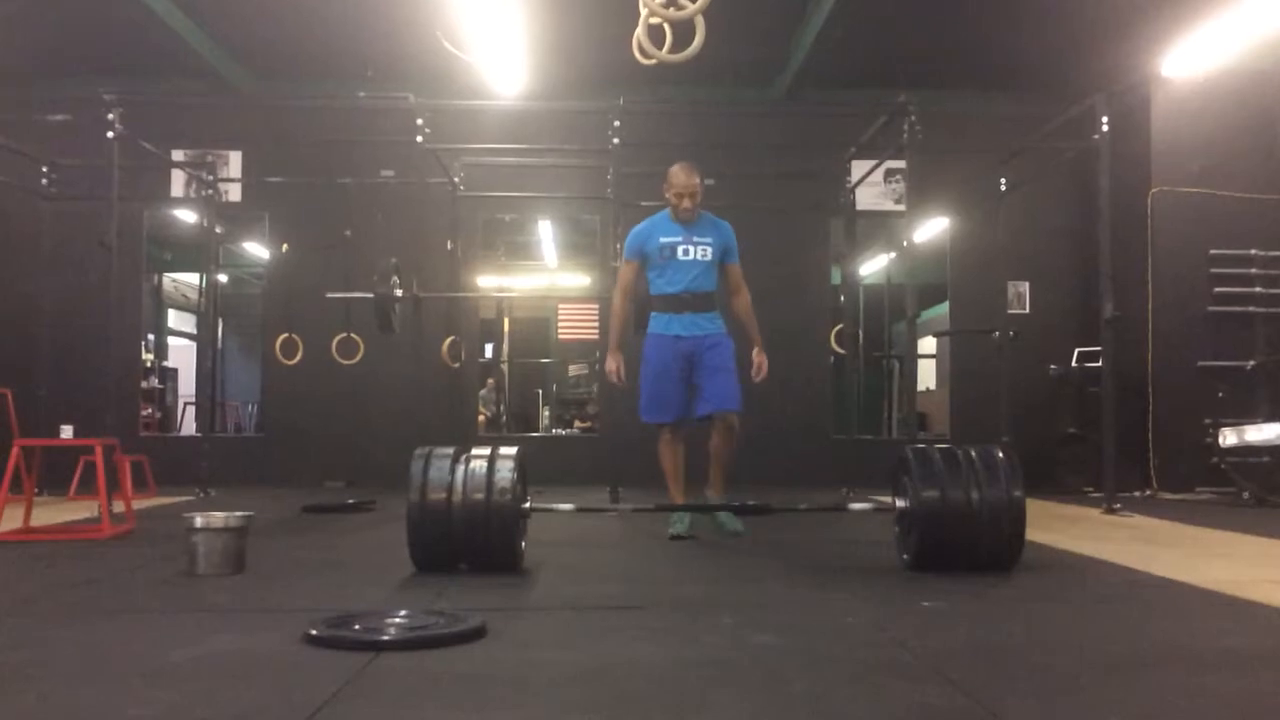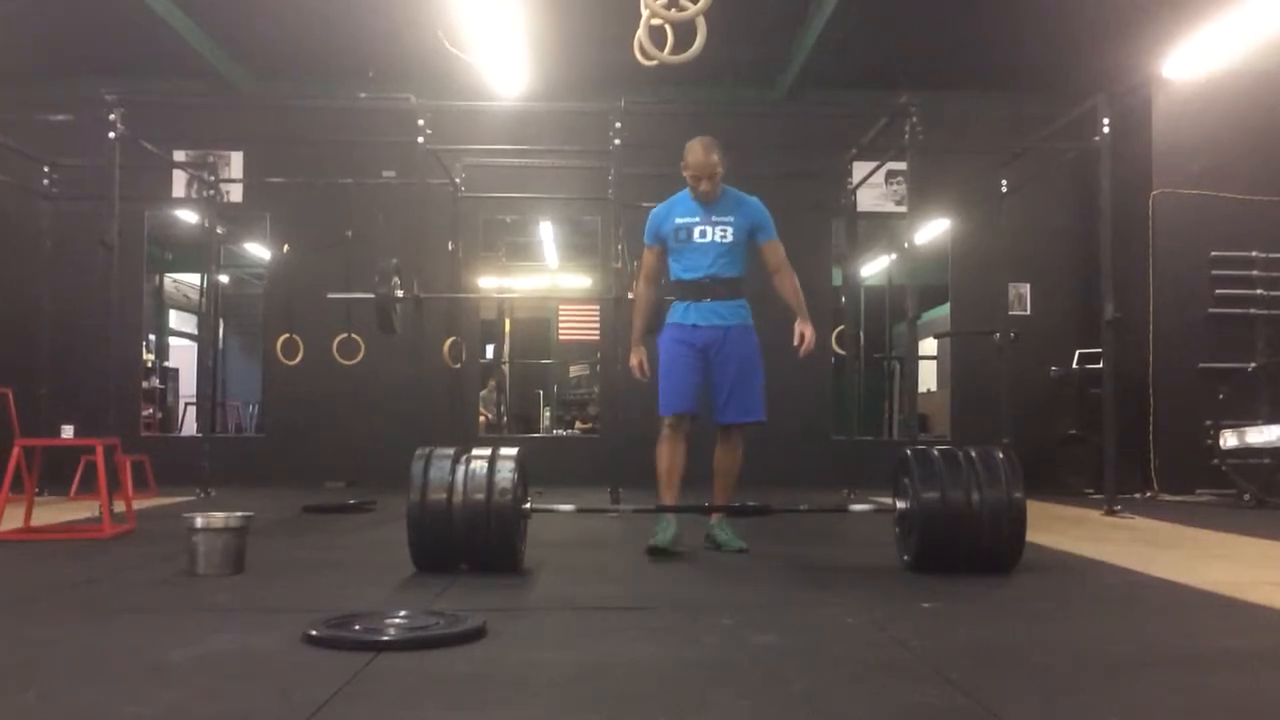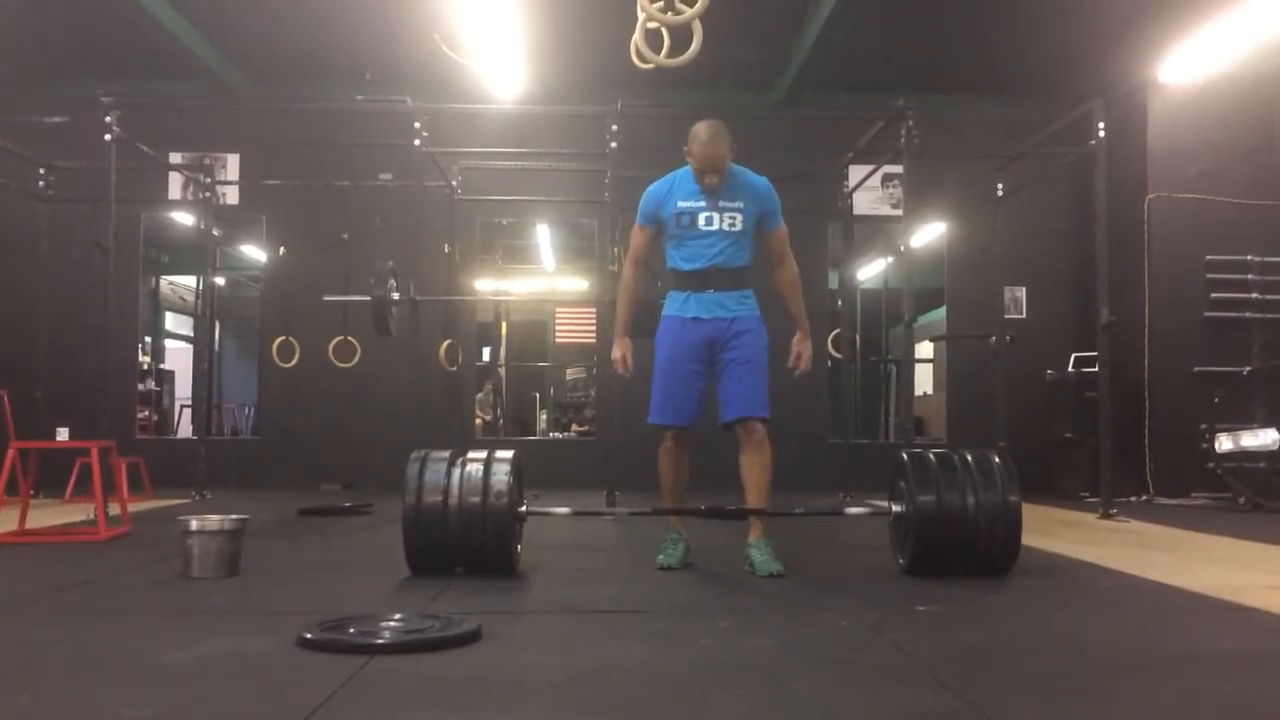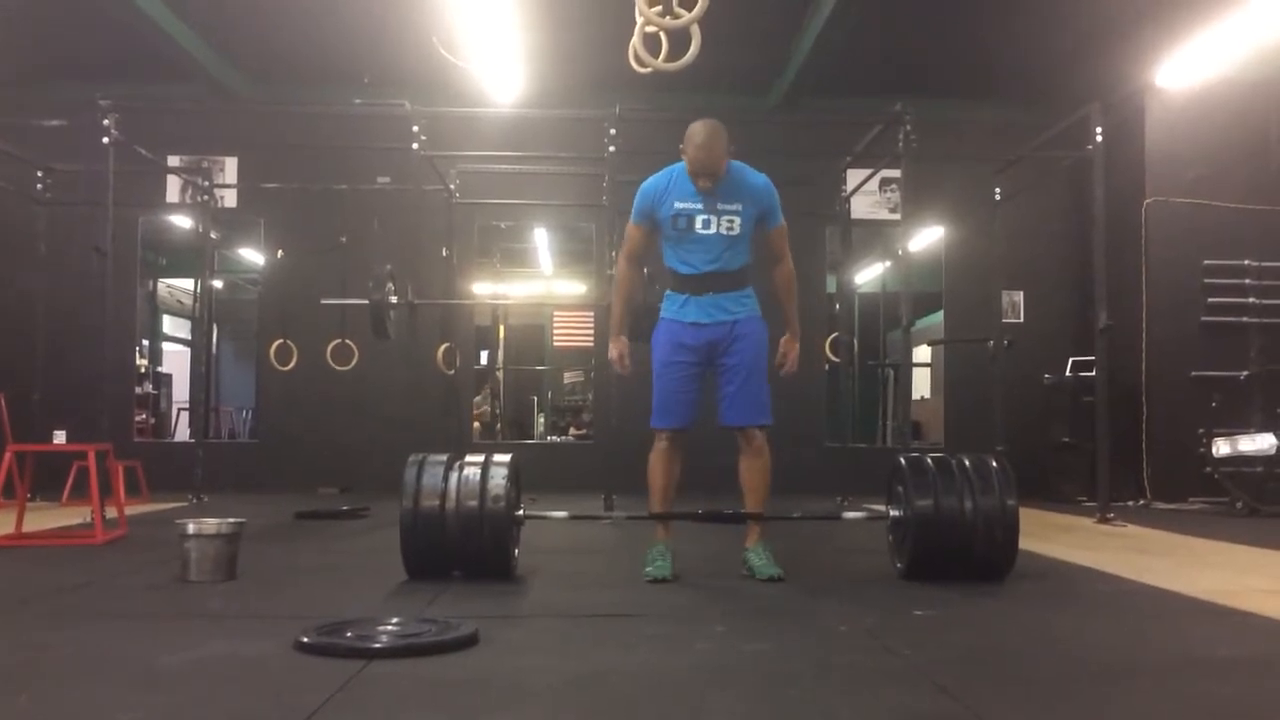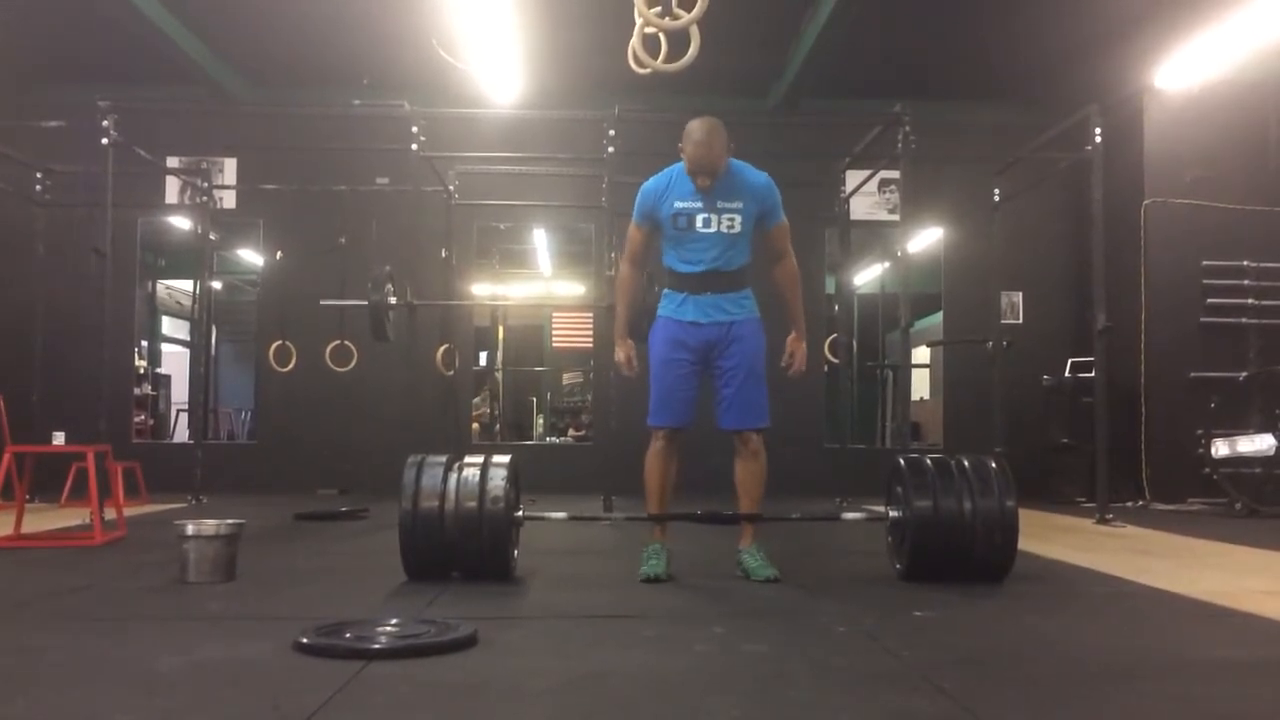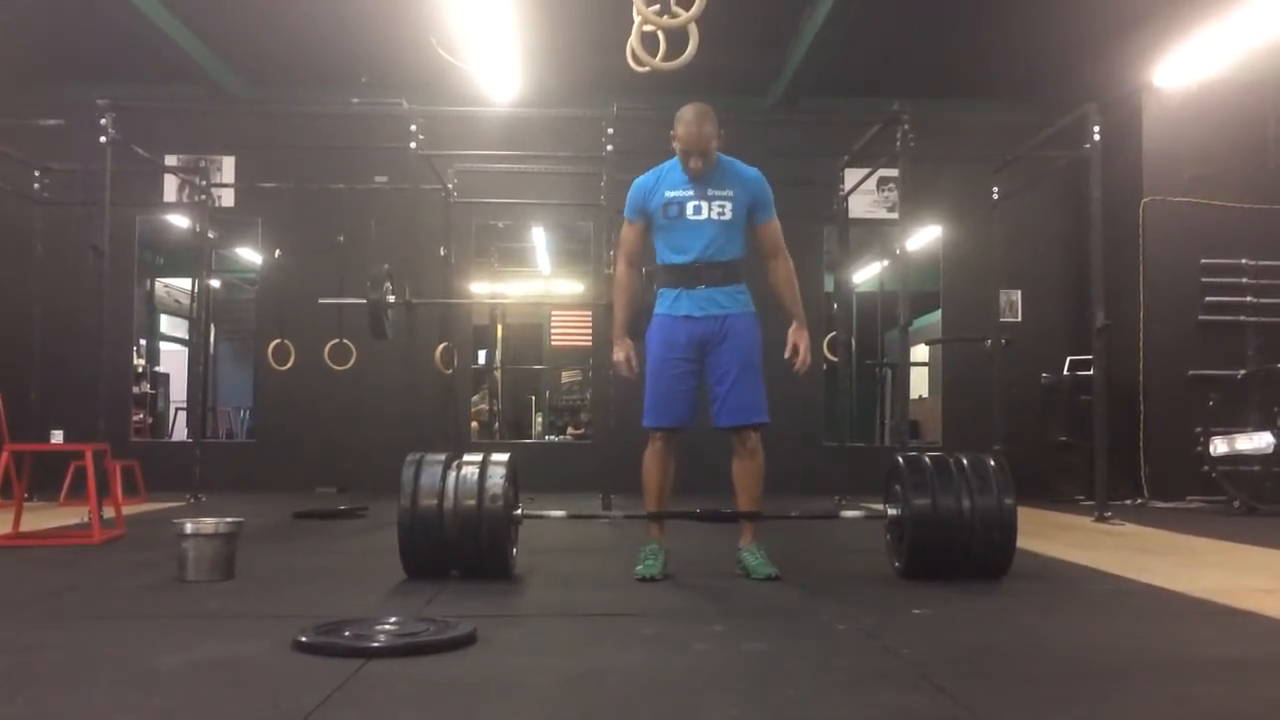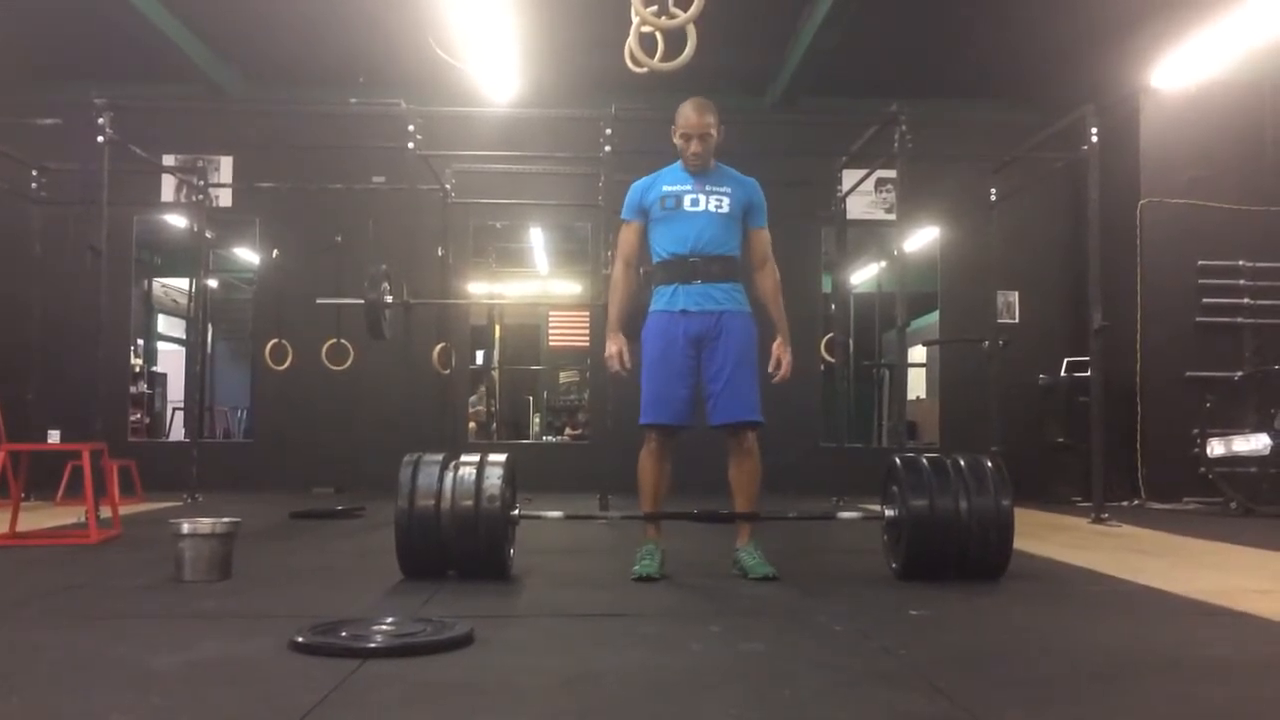
dt=0.7s
person 1, frame 1
left shoulder: (721, 232)
right shoulder: (643, 234)
left elbow: (738, 292)
right elbow: (623, 294)
left wrist: (758, 344)
right wrist: (613, 349)
left hip: (711, 333)
right hip: (664, 335)
left knee: (726, 417)
right knee: (670, 426)
left ankle: (716, 494)
right ankle: (680, 509)
person 1, frame 2
left shoulder: (750, 210)
right shoulder: (662, 215)
left elbow: (779, 268)
right elbow: (647, 282)
left wrist: (802, 317)
right wrist: (636, 341)
left hip: (734, 326)
right hip: (682, 325)
left knee: (732, 427)
right knee: (675, 420)
left ankle: (717, 521)
right ankle: (667, 521)
person 1, frame 3
left shoulder: (759, 192)
right shoulder: (660, 194)
left elbow: (783, 263)
right elbow: (634, 265)
left wrist: (802, 330)
right wrist: (620, 334)
left hip: (740, 317)
right hip: (682, 318)
left knee: (752, 427)
right knee: (674, 431)
left ankle: (757, 540)
right ankle: (676, 534)
person 1, frame 4
left shoulder: (758, 189)
right shoulder: (655, 190)
left elbow: (781, 260)
right elbow: (629, 262)
left wrist: (793, 332)
right wrist: (616, 332)
left hip: (740, 320)
right hip: (679, 321)
left knee: (751, 432)
right knee: (667, 433)
left ankle: (754, 543)
right ankle: (661, 544)
person 1, frame 5
left shoulder: (759, 188)
right shoulder: (655, 190)
left elbow: (782, 259)
right elbow: (632, 263)
left wrist: (799, 331)
right wrist: (621, 335)
left hip: (738, 320)
right hip: (677, 319)
left knee: (748, 435)
right knee: (663, 432)
left ankle: (748, 544)
right ankle: (657, 542)
person 1, frame 6
left shoulder: (750, 182)
right shoulder: (646, 187)
left elbow: (776, 256)
right elbow: (627, 264)
left wrist: (799, 322)
right wrist: (619, 335)
left hip: (733, 317)
right hip: (673, 316)
left knee: (746, 432)
right knee: (661, 432)
left ankle: (748, 543)
right ankle: (654, 543)
person 1, frame 7
left shoulder: (746, 190)
right shoulder: (645, 190)
left elbow: (764, 267)
right elbow: (625, 264)
left wrist: (783, 335)
right wrist: (613, 331)
left hip: (730, 315)
right hip: (668, 315)
left knee: (742, 431)
right knee: (658, 431)
left ankle: (745, 543)
right ankle: (651, 543)
